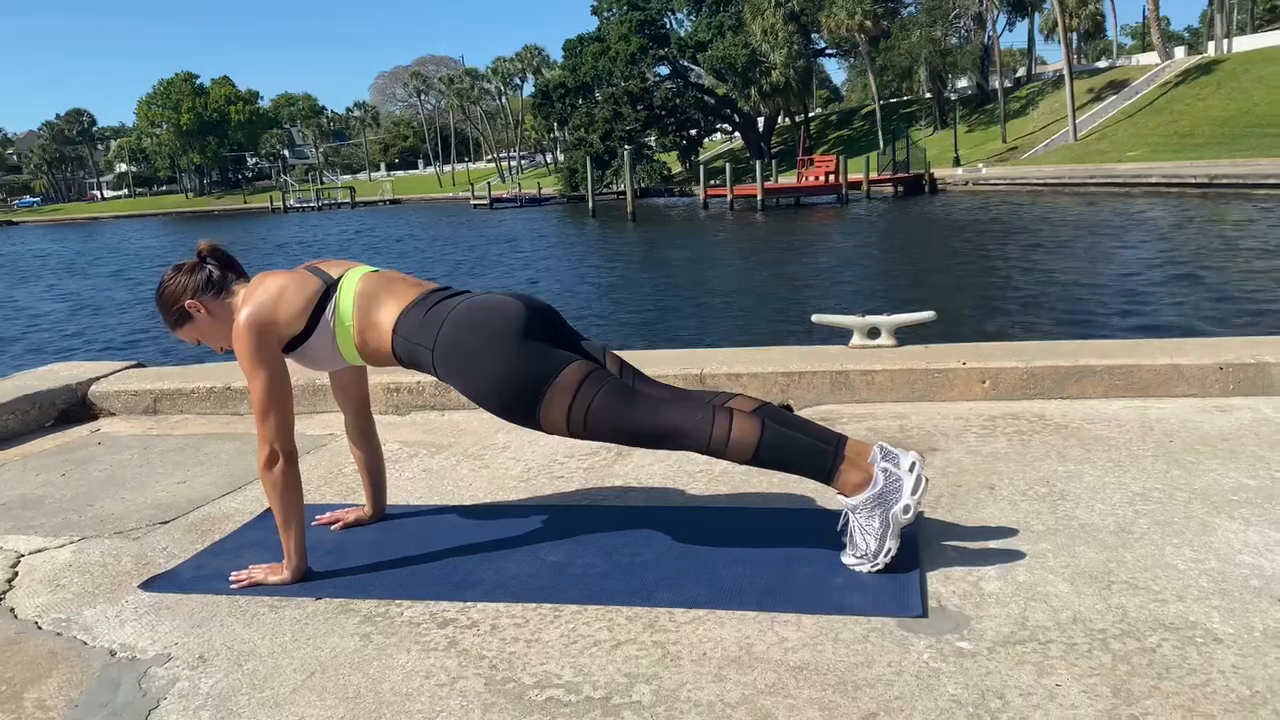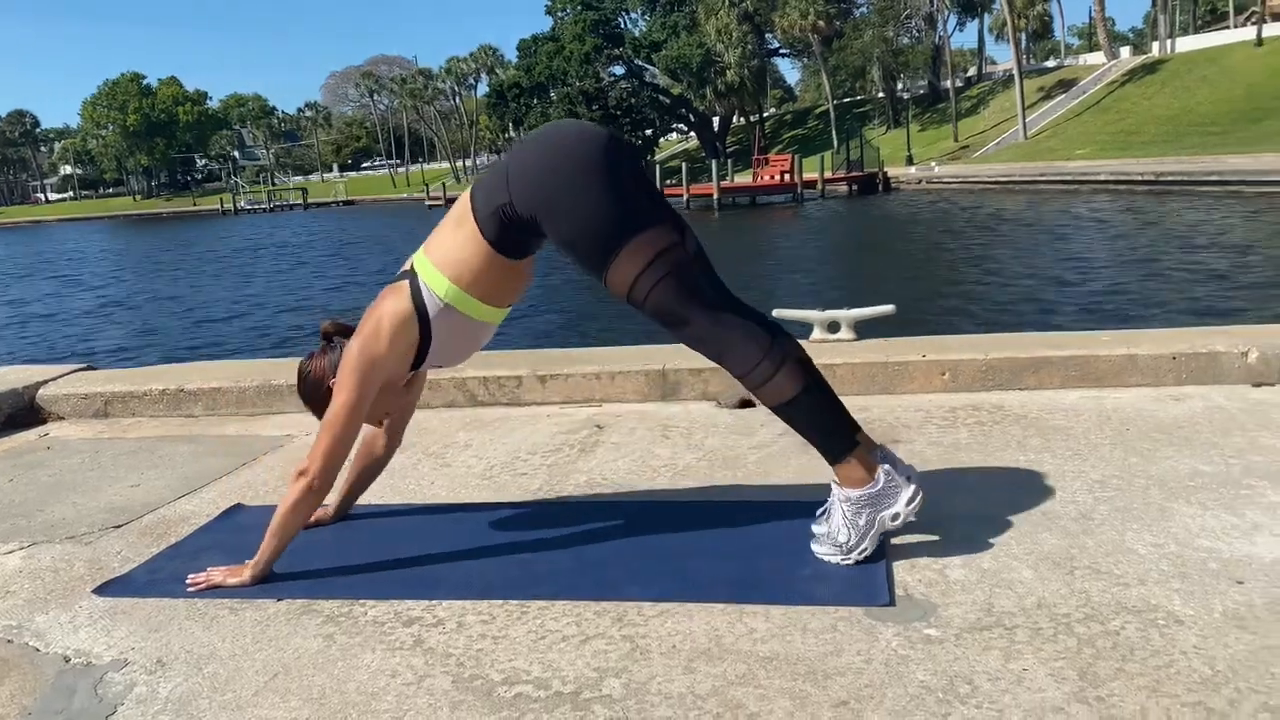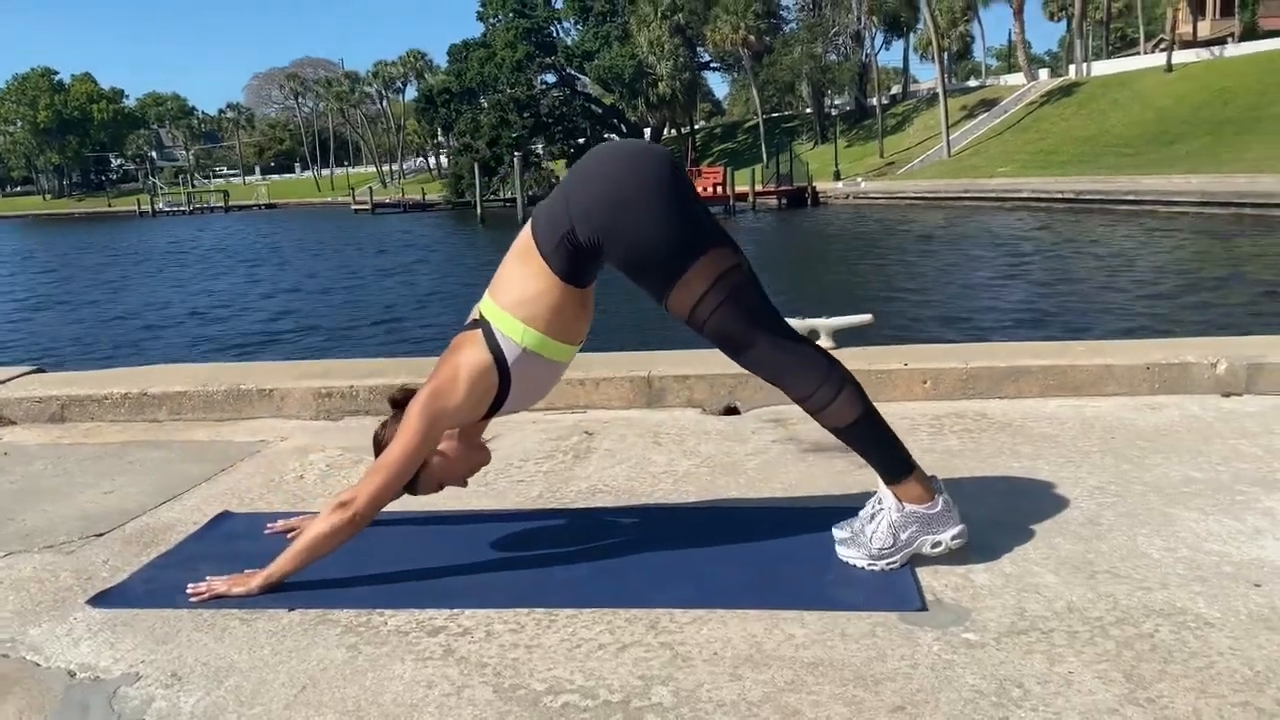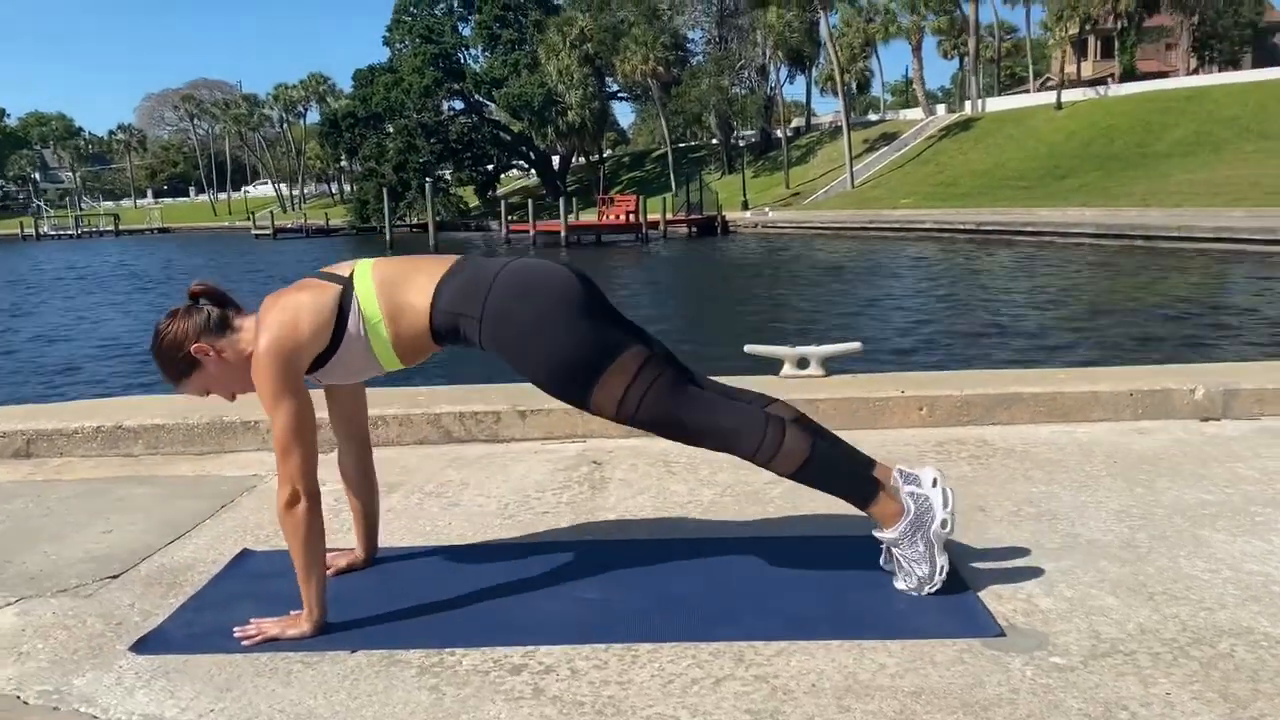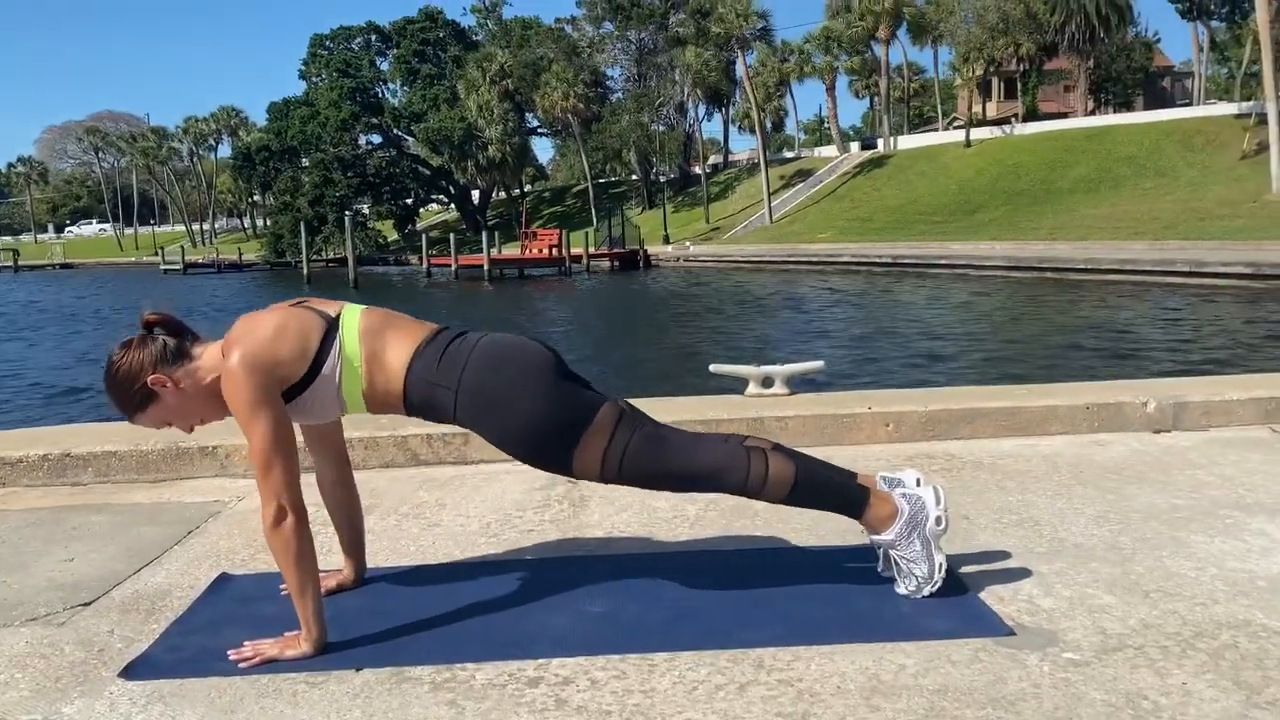
dt=1s
person 1, frame 1
left shoulder: (252, 318)
right shoulder: (305, 289)
left elbow: (276, 451)
right elbow: (355, 410)
left wrist: (292, 562)
right wrist: (374, 504)
left hip: (475, 347)
right hip: (498, 314)
left knee: (652, 416)
right knee: (657, 399)
left ankle: (861, 471)
right ankle: (863, 463)
person 1, frame 2
left shoulder: (373, 350)
right shoulder: (398, 341)
left elbow: (313, 470)
right elbow: (387, 437)
left wrist: (255, 567)
right wrist: (339, 510)
left hip: (559, 173)
right hip: (567, 163)
left knee: (703, 318)
right knee: (711, 310)
left ankle: (863, 476)
right ankle: (860, 460)
person 1, frame 3
left shoulder: (448, 400)
right shoulder: (461, 385)
left elbow: (360, 504)
left wrist: (260, 579)
right wrist: (330, 517)
left hip: (615, 200)
right hip: (620, 188)
left knee: (760, 341)
right knee: (759, 339)
left ankle: (918, 501)
right ankle: (903, 490)
person 1, frame 4
left shoulder: (272, 343)
right shoulder: (309, 327)
left elbow: (295, 490)
right elbow: (353, 444)
left wrist: (310, 612)
right wrist: (366, 547)
left hip: (516, 309)
right hip: (526, 290)
left knee: (695, 414)
right knee: (701, 397)
left ankle: (894, 504)
right ankle: (893, 485)
person 1, frame 5
left shoulder: (241, 366)
right shoulder: (278, 341)
left elbow: (281, 508)
right elbow: (330, 460)
left wrist: (308, 632)
right wrist: (353, 566)
left hip: (493, 389)
right hip: (497, 368)
left knee: (682, 460)
right knee: (678, 451)
left ankle: (889, 508)
right ankle: (877, 492)
